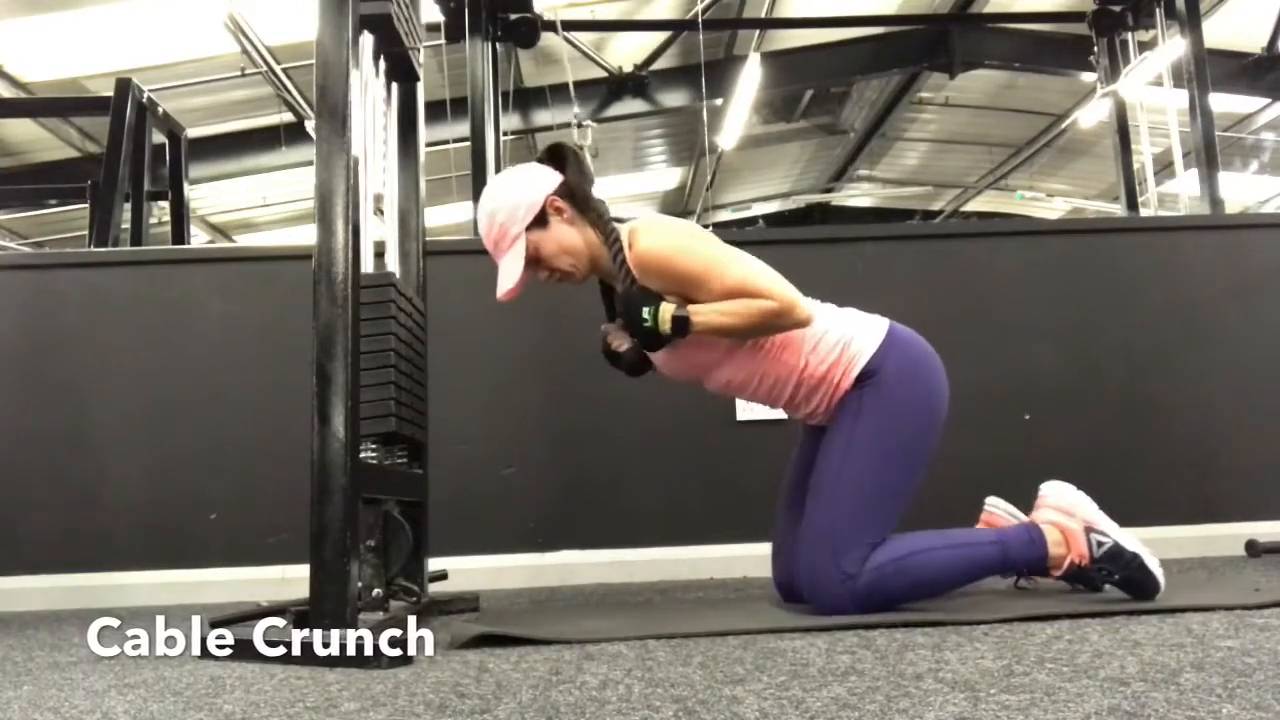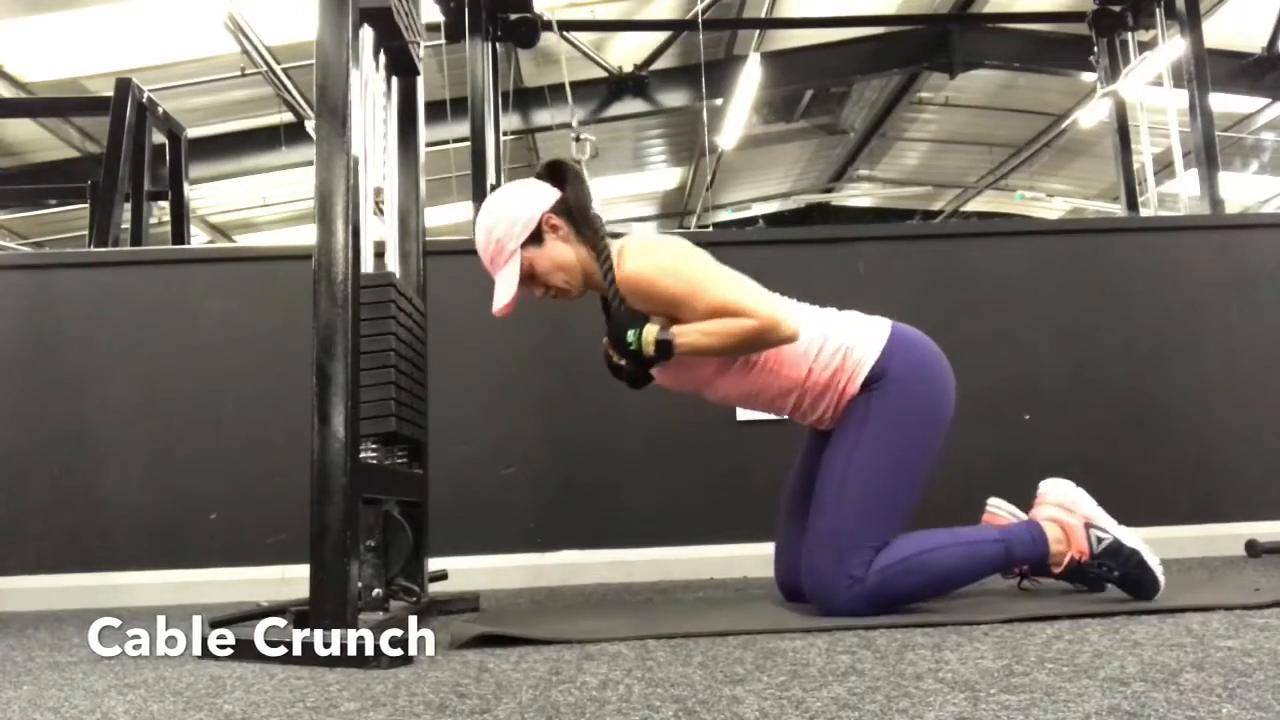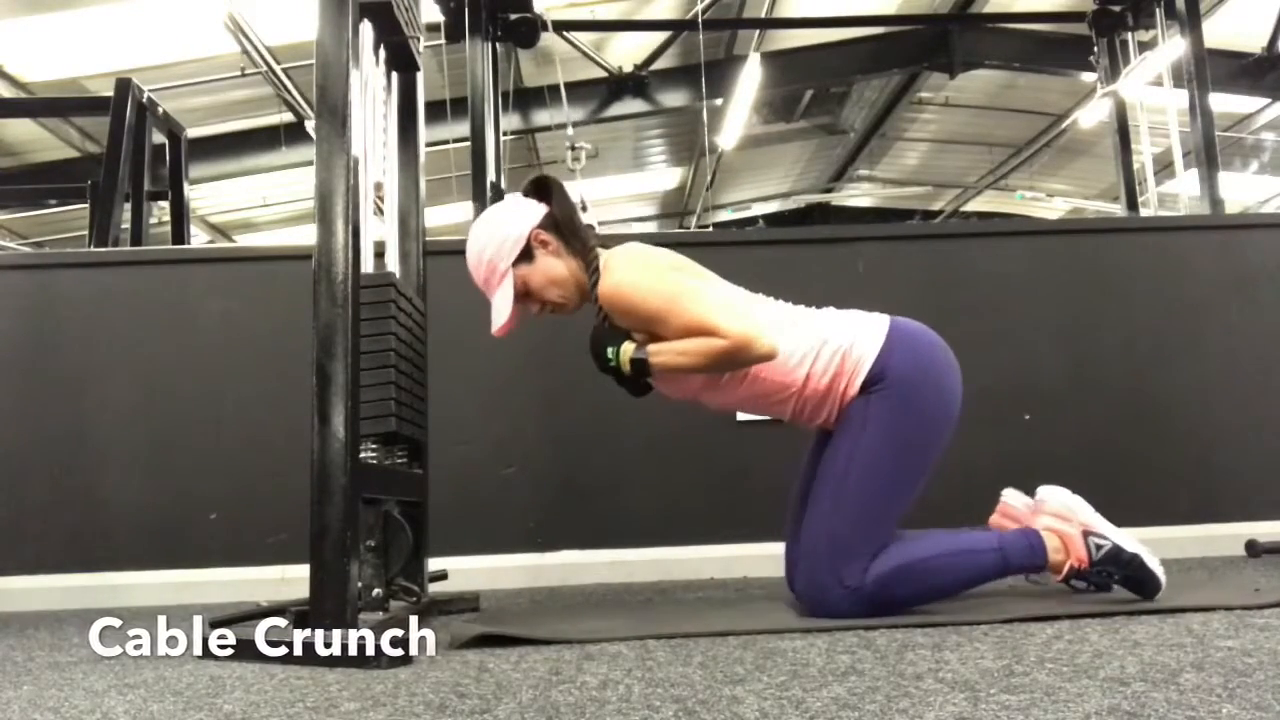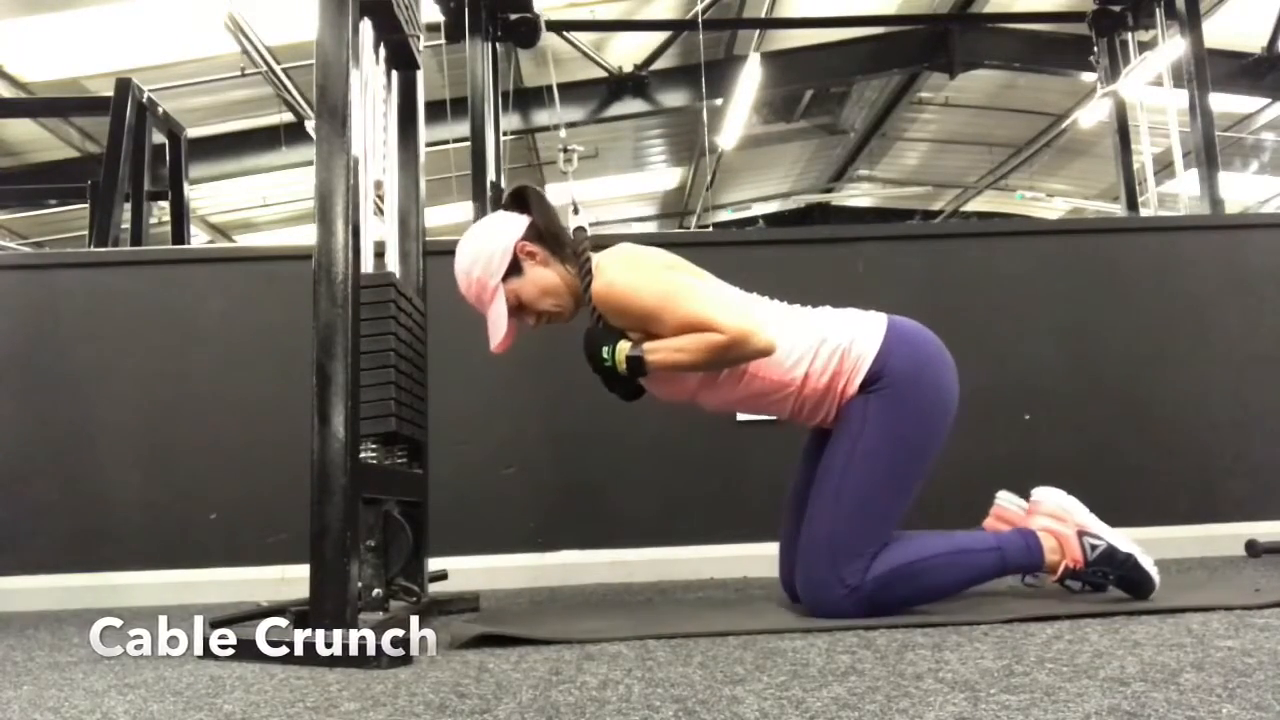
dt=0.2s
person 1, frame 1
left shoulder: (650, 248)
right shoulder: (624, 276)
left elbow: (790, 306)
left wrist: (675, 321)
right wrist: (642, 347)
left hip: (889, 376)
right hip: (849, 395)
left knee: (838, 583)
right knee: (797, 577)
left ankle: (1062, 535)
right ankle: (1003, 536)
person 1, frame 2
left shoulder: (639, 267)
right shoulder: (621, 288)
left elbow: (776, 324)
left wrist: (659, 341)
right wrist: (641, 362)
left hip: (896, 377)
right hip: (863, 392)
left knee: (839, 585)
right knee: (800, 577)
left ankle: (1059, 533)
right ankle: (999, 531)
person 1, frame 3
left shoulder: (621, 282)
right shoulder: (619, 286)
left elbow: (754, 343)
left wrist: (638, 358)
right wrist: (643, 370)
left hip: (899, 374)
right hip: (874, 380)
left knee: (834, 588)
right knee: (811, 575)
left ankle: (1060, 542)
right ankle: (1012, 525)
person 1, frame 4
left shoulder: (616, 281)
right shoulder: (615, 294)
left elbow: (750, 336)
left wrist: (634, 358)
right wrist: (636, 375)
left hip: (897, 373)
right hip: (863, 384)
left knee: (834, 589)
right knee: (804, 578)
left ankle: (1056, 543)
right ankle: (1008, 526)
